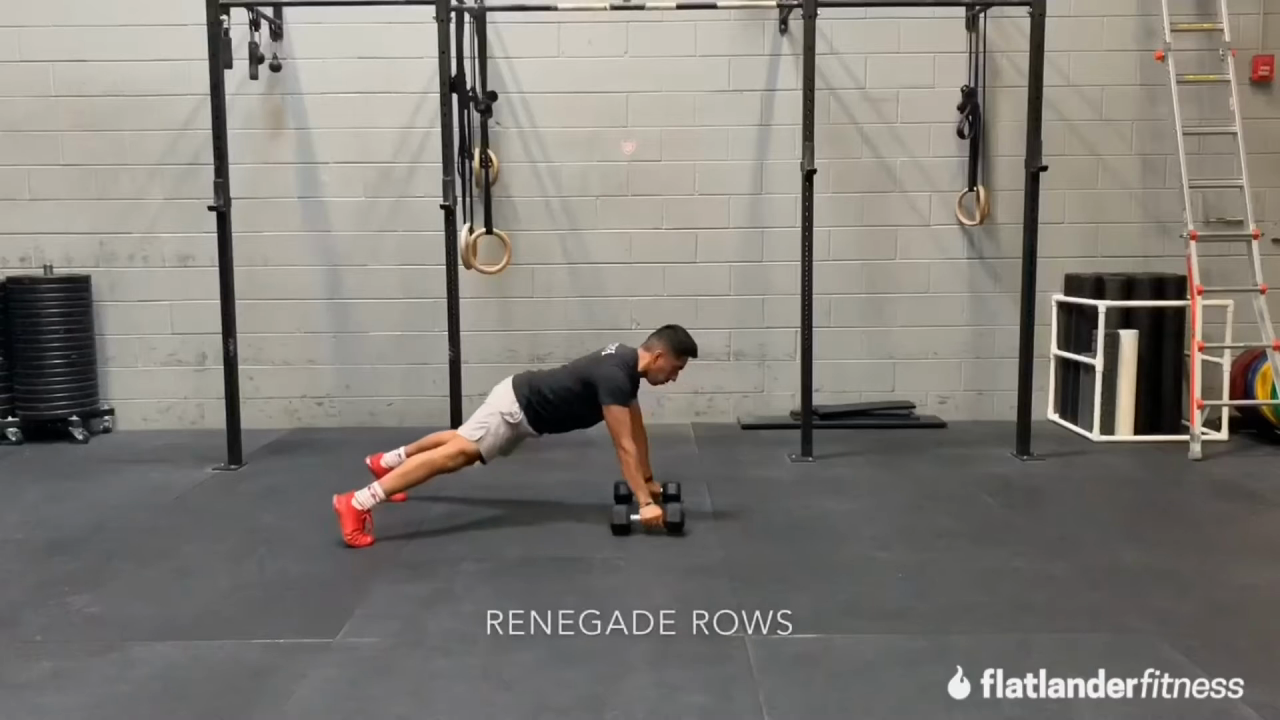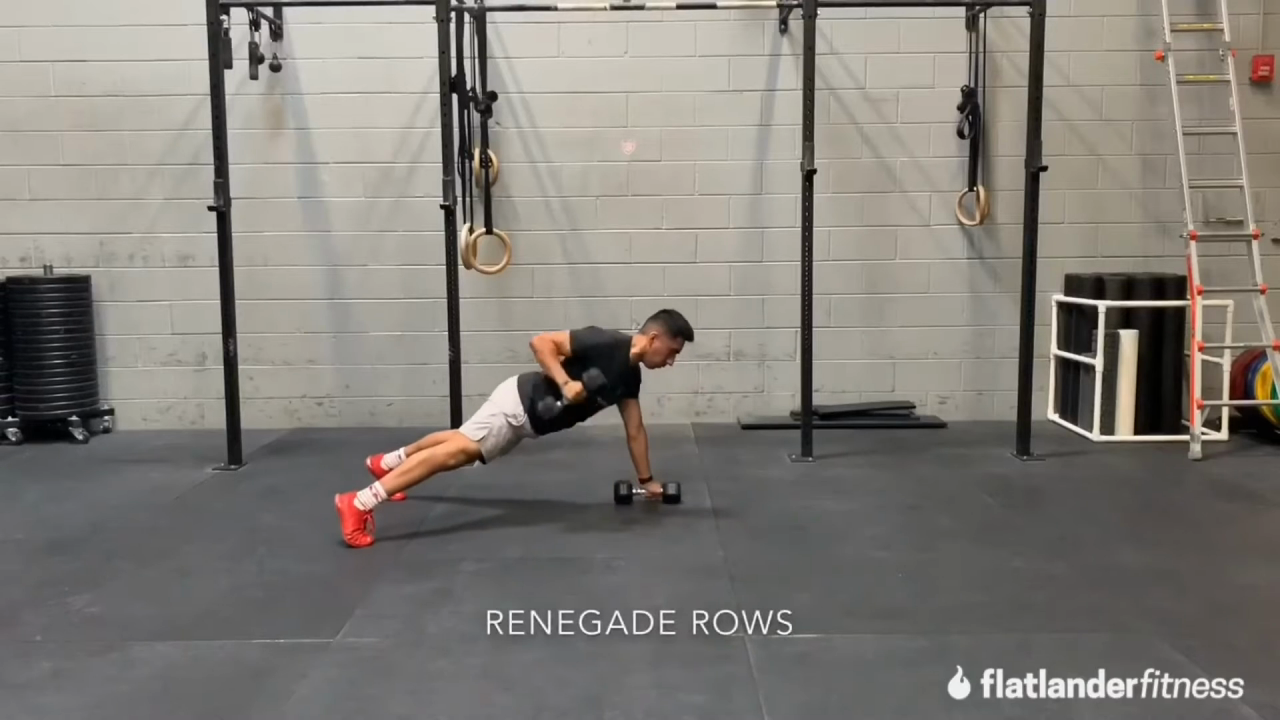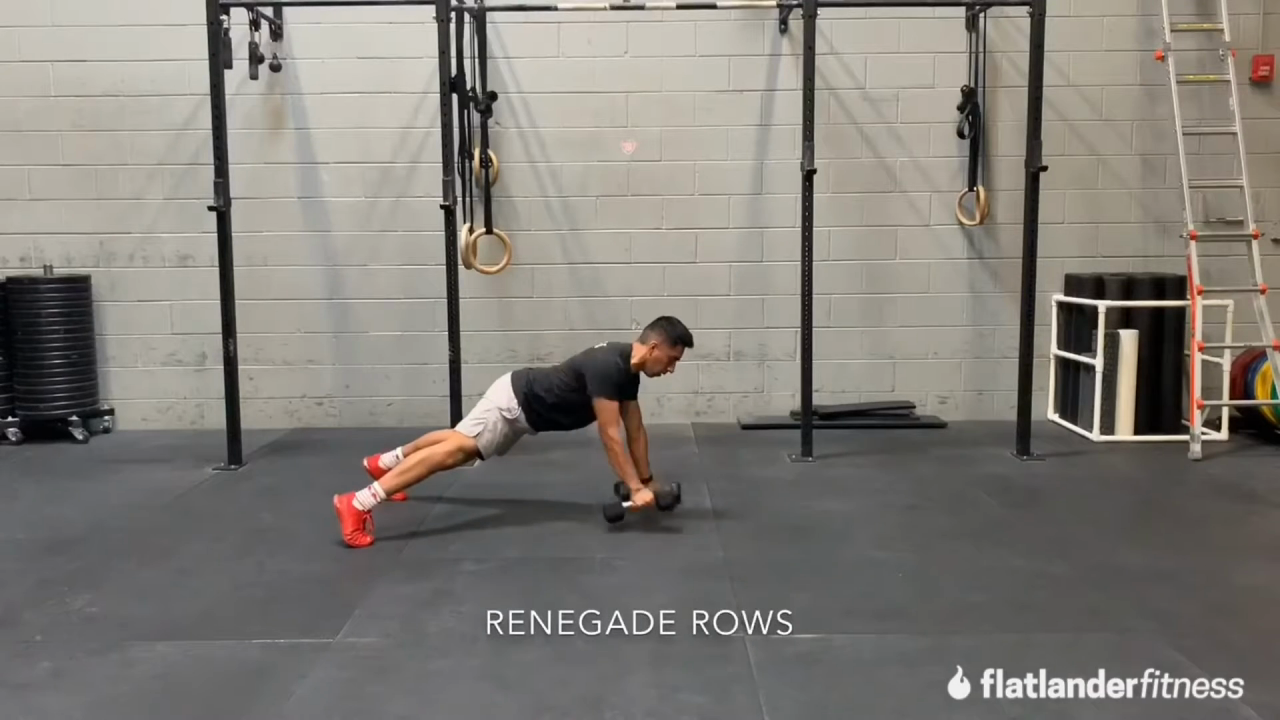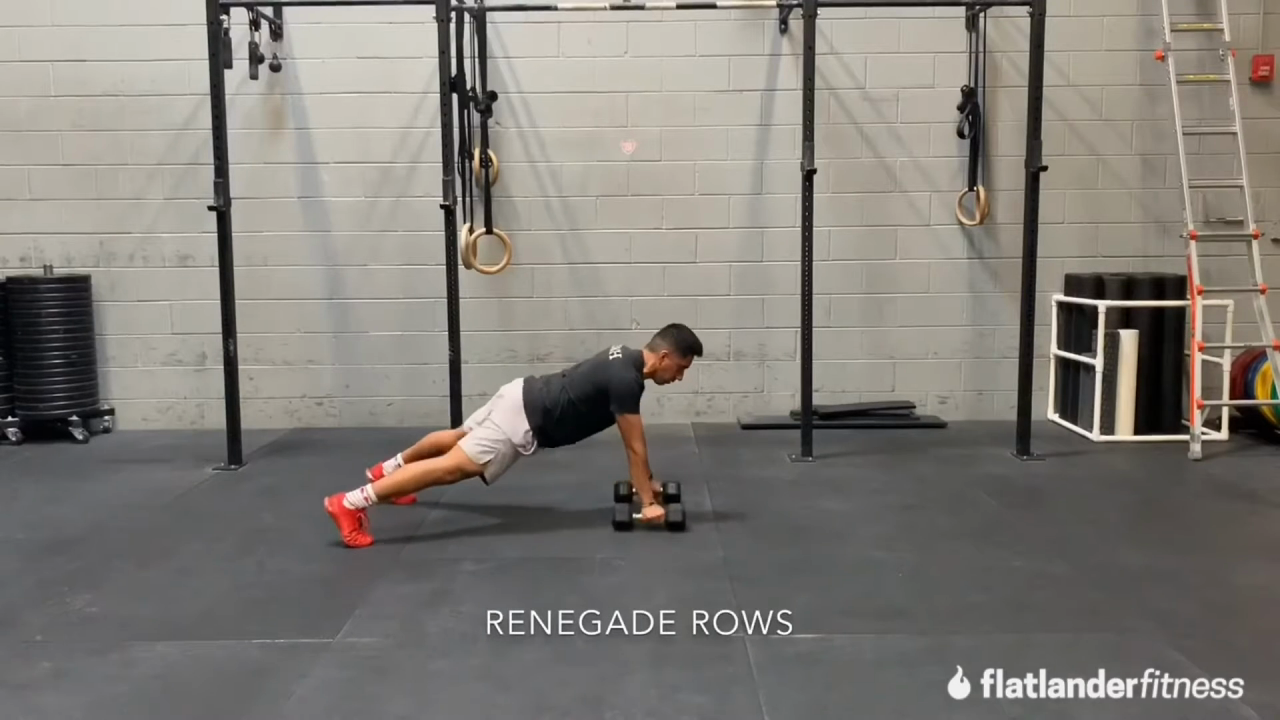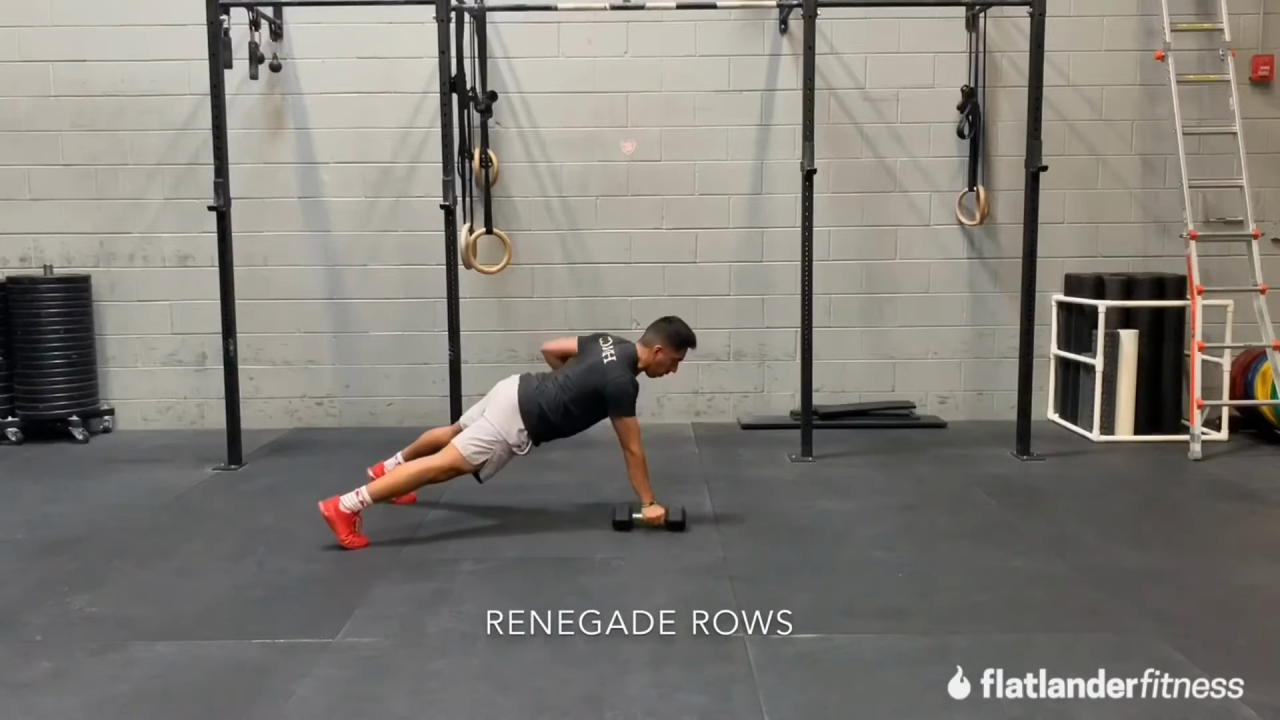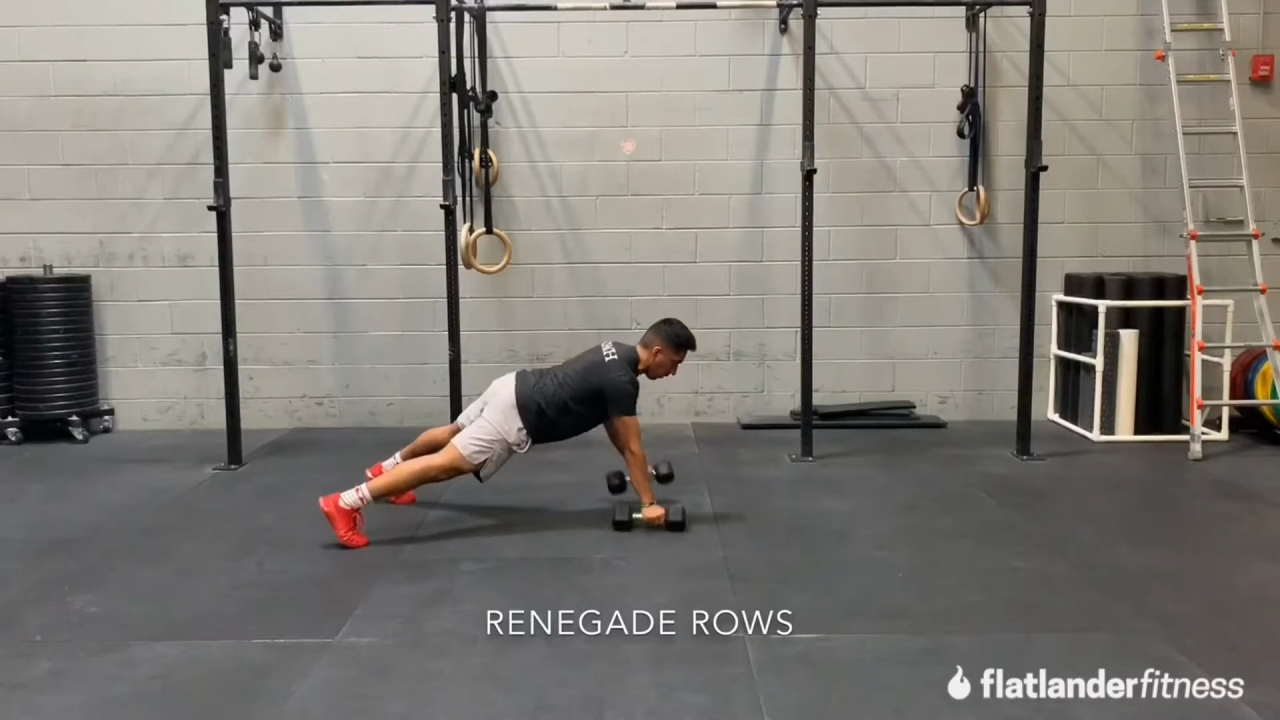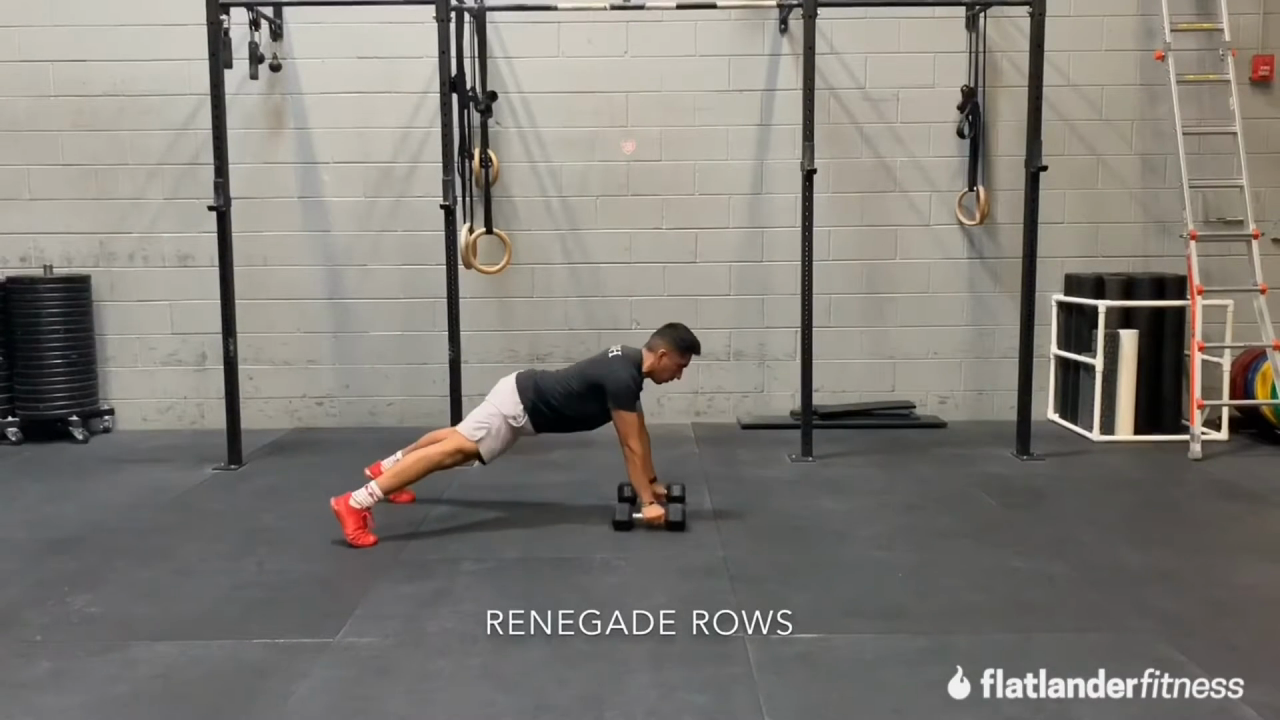
dt=0.5s
person 1, frame 1
left shoulder: (628, 367)
right shoulder: (615, 374)
left elbow: (636, 429)
right elbow: (624, 443)
left wrist: (648, 481)
right wrist: (644, 502)
left hip: (526, 410)
right hip: (518, 404)
left knee: (461, 439)
right knee: (455, 453)
left ankle: (388, 461)
right ankle: (358, 502)
person 1, frame 2
left shoulder: (630, 372)
right shoulder: (605, 343)
left elbow: (635, 429)
right elbow: (540, 341)
left wrist: (647, 480)
right wrist: (566, 384)
left hip: (532, 416)
right hip: (521, 402)
left knee: (459, 440)
right knee: (457, 451)
left ankle: (386, 462)
right ankle: (359, 503)
person 1, frame 3
left shoulder: (627, 370)
right shoulder: (609, 366)
left elbow: (635, 430)
right elbow: (611, 434)
left wrist: (647, 480)
right wrist: (635, 489)
left hip: (524, 407)
right hip: (515, 399)
left knee: (458, 439)
right knee: (453, 450)
left ankle: (385, 462)
right ankle: (358, 502)
person 1, frame 4
left shoulder: (628, 361)
right shoulder: (626, 379)
left elbow: (635, 434)
right elbow: (634, 446)
left wrist: (648, 480)
right wrist: (648, 502)
left hip: (522, 395)
right hip: (525, 420)
left knee: (457, 438)
right knee: (454, 465)
left ankle: (387, 469)
right ankle: (352, 503)
person 1, frame 5
left shoulder: (611, 342)
right shoulder: (620, 382)
left elbow: (550, 348)
right elbow: (633, 449)
right wrist: (649, 503)
left hip: (516, 390)
right hip: (520, 418)
left knee: (454, 433)
right knee: (447, 464)
left ankle: (387, 468)
right ankle: (346, 506)
person 1, frame 6
left shoulder: (618, 352)
right shoulder: (622, 380)
left elbow: (606, 416)
right elbow: (632, 448)
left wrist: (641, 469)
right wrist: (648, 503)
left hip: (513, 388)
right hip: (518, 416)
left knee: (451, 433)
right knee: (446, 463)
left ankle: (386, 469)
right ankle: (347, 502)
person 1, frame 7
left shoulder: (631, 367)
right shoulder: (622, 376)
left elbow: (640, 432)
right elbow: (630, 445)
left wrist: (652, 482)
right wrist: (647, 501)
left hip: (523, 400)
right hip: (519, 403)
left knee: (457, 436)
right knee: (453, 449)
left ankle: (387, 466)
right ankle: (356, 502)
